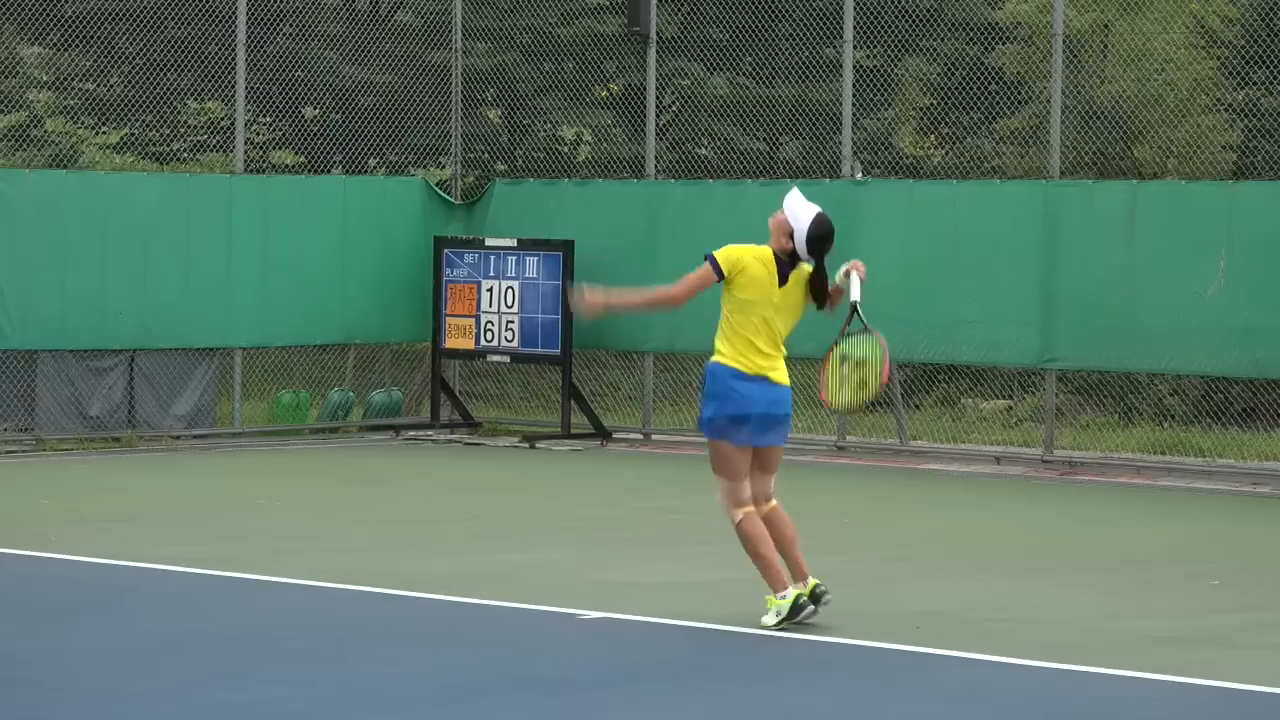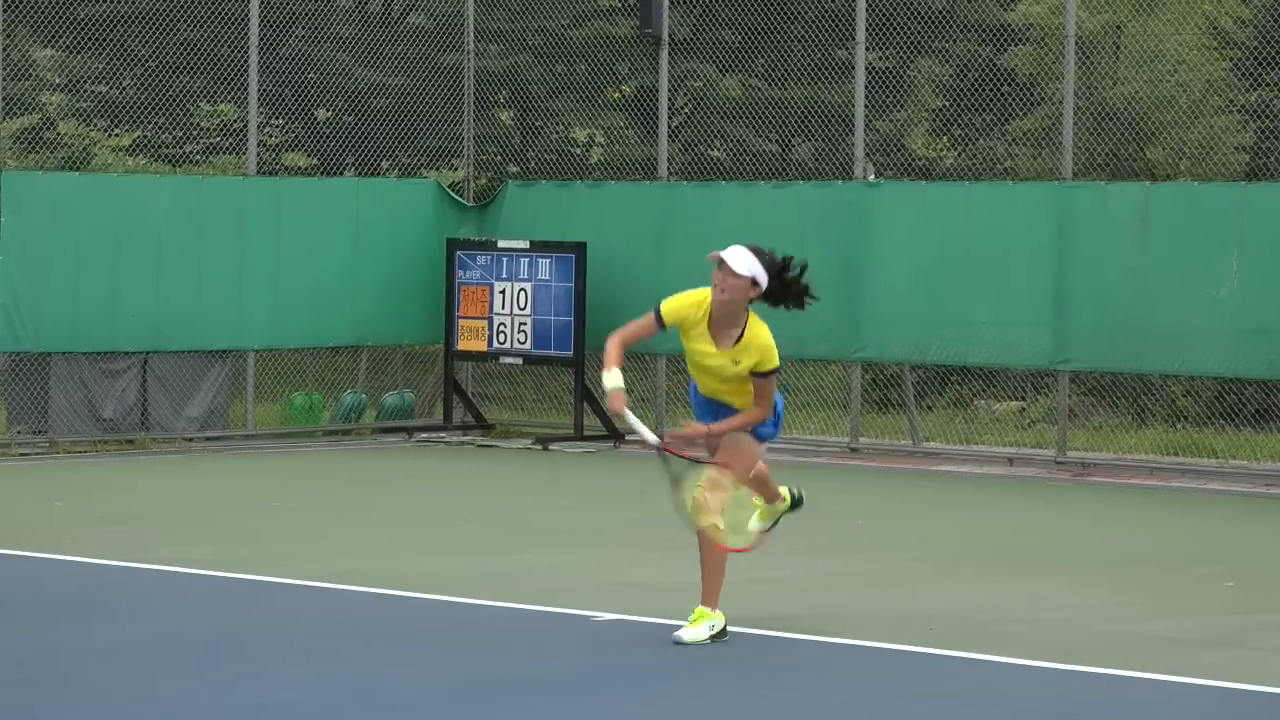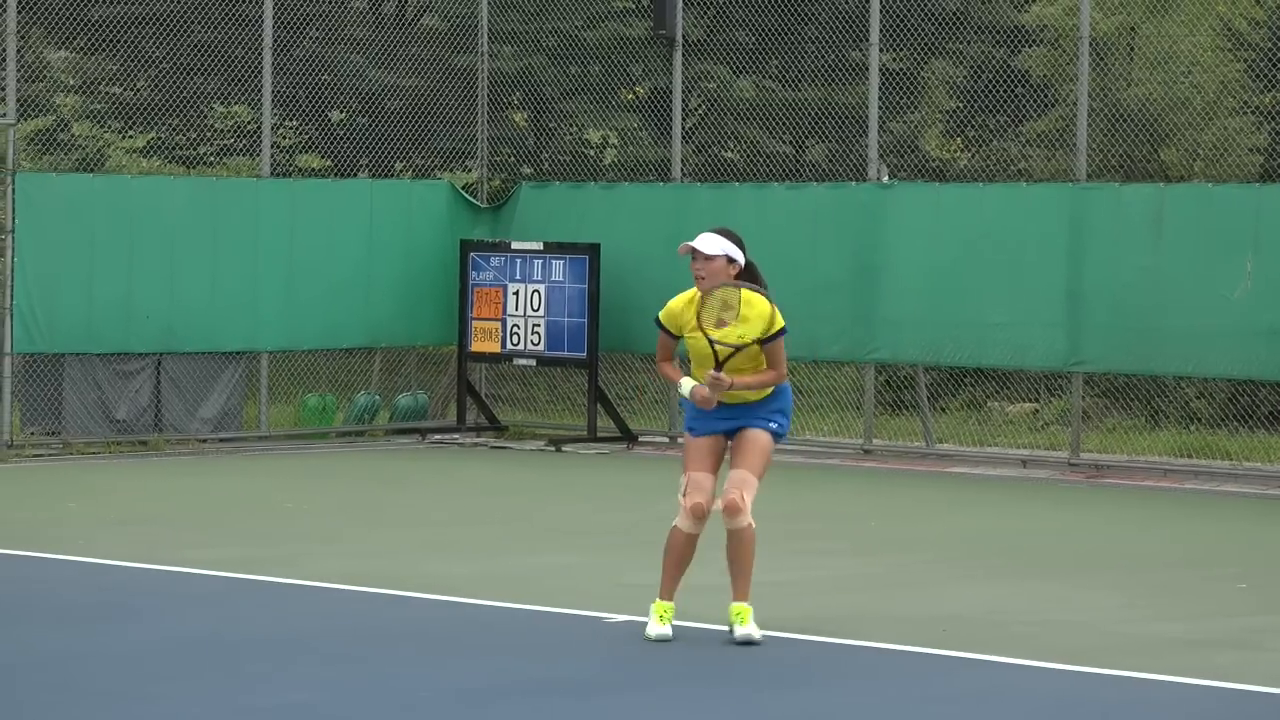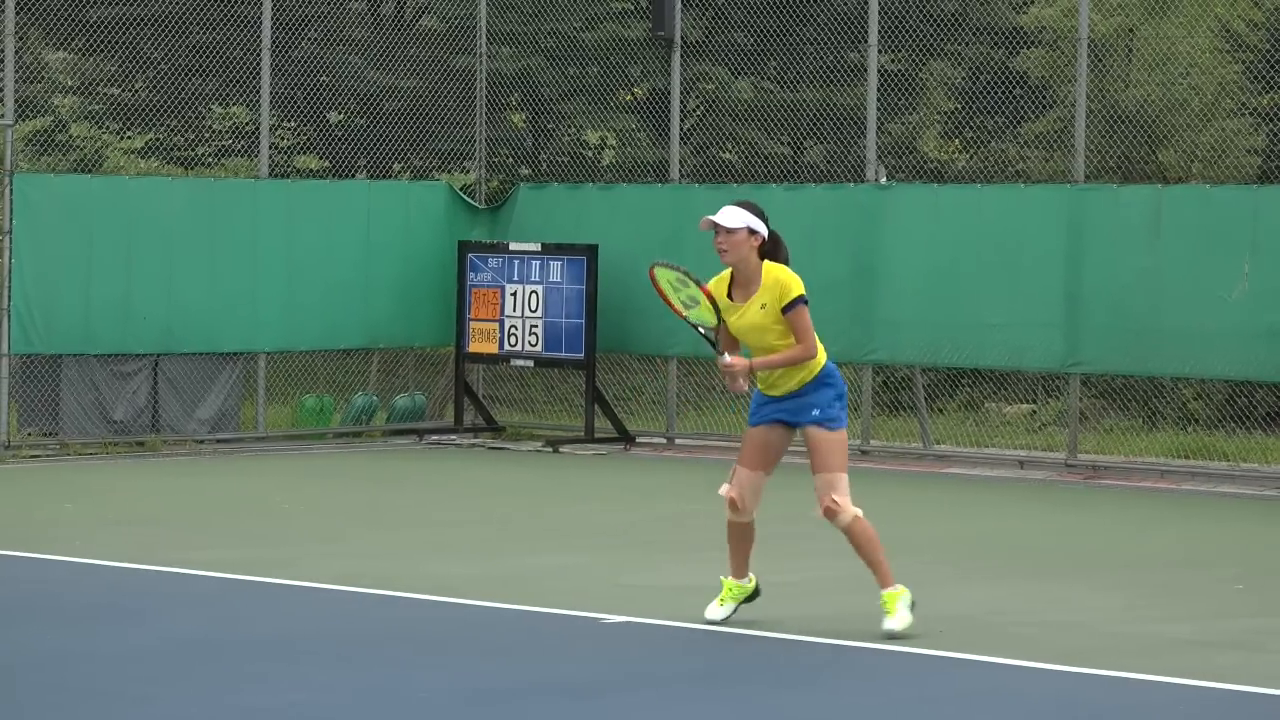
dt=0.4s
person 1, frame 1
left shoulder: (740, 259)
right shoulder: (808, 277)
left elbow: (673, 296)
right elbow: (831, 299)
left wrist: (607, 301)
right wrist: (847, 275)
left hip: (734, 387)
right hip: (776, 394)
left knee: (738, 505)
right knee: (763, 499)
left ankle: (785, 594)
right ankle: (806, 586)
person 1, frame 2
left shoulder: (761, 342)
right shoulder: (689, 305)
left elbow: (757, 412)
right elbow: (617, 340)
left wrist: (706, 431)
right wrist: (613, 384)
left hip: (746, 417)
right hip: (708, 400)
right knee: (736, 468)
left ankle: (710, 614)
right ankle: (779, 499)
person 1, frame 3
left shoulder: (762, 310)
right shoulder: (679, 308)
left elbow: (779, 374)
right elbow: (663, 361)
left wrist: (731, 382)
right wrist: (690, 388)
left hip: (760, 406)
right hip: (708, 407)
left knee: (734, 504)
right knee: (693, 508)
left ankle: (740, 609)
right ankle: (663, 606)
person 1, frame 4
left shoulder: (782, 279)
right shoulder: (718, 288)
left elbow: (807, 349)
right elbow: (728, 348)
left wrist: (750, 365)
right wrist: (732, 369)
left hip: (814, 390)
right hip: (770, 398)
left knee: (835, 506)
right knee: (737, 498)
left ankle: (894, 593)
right ankle: (739, 583)
